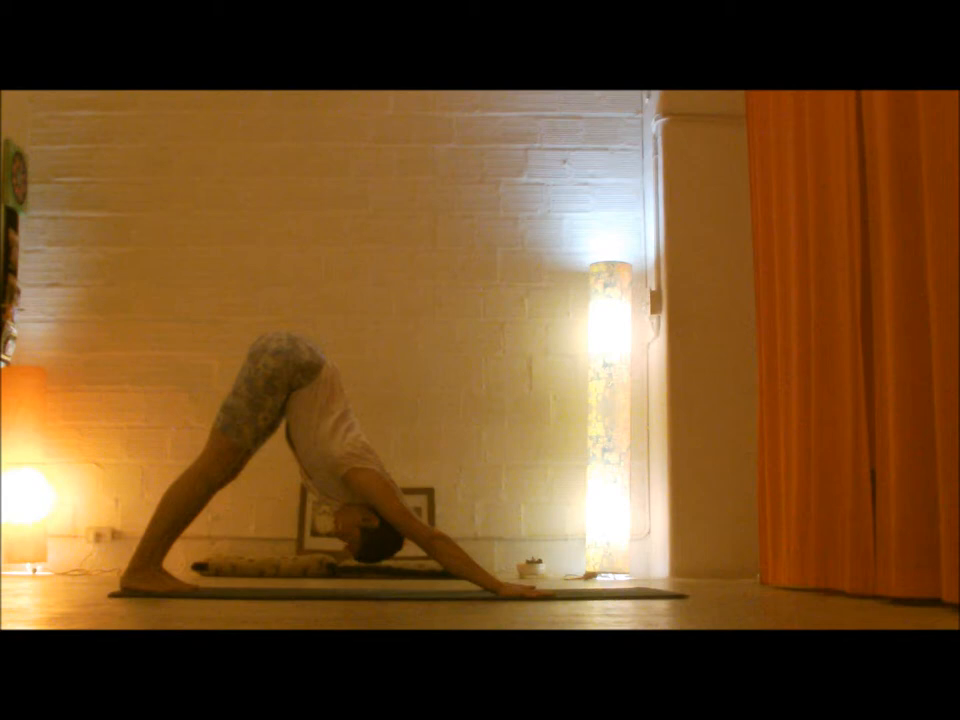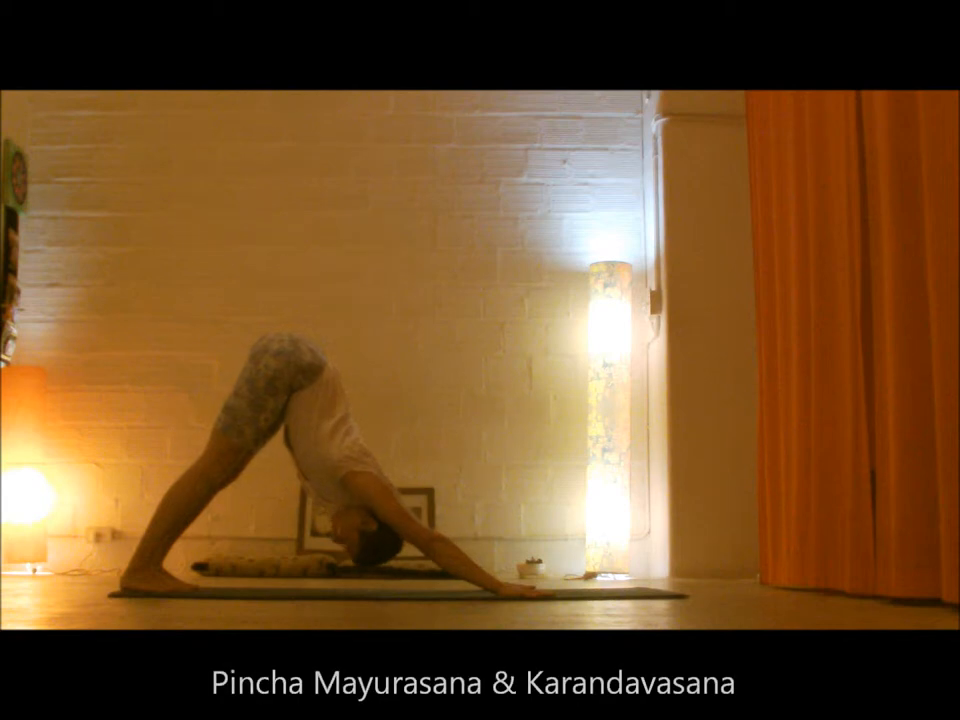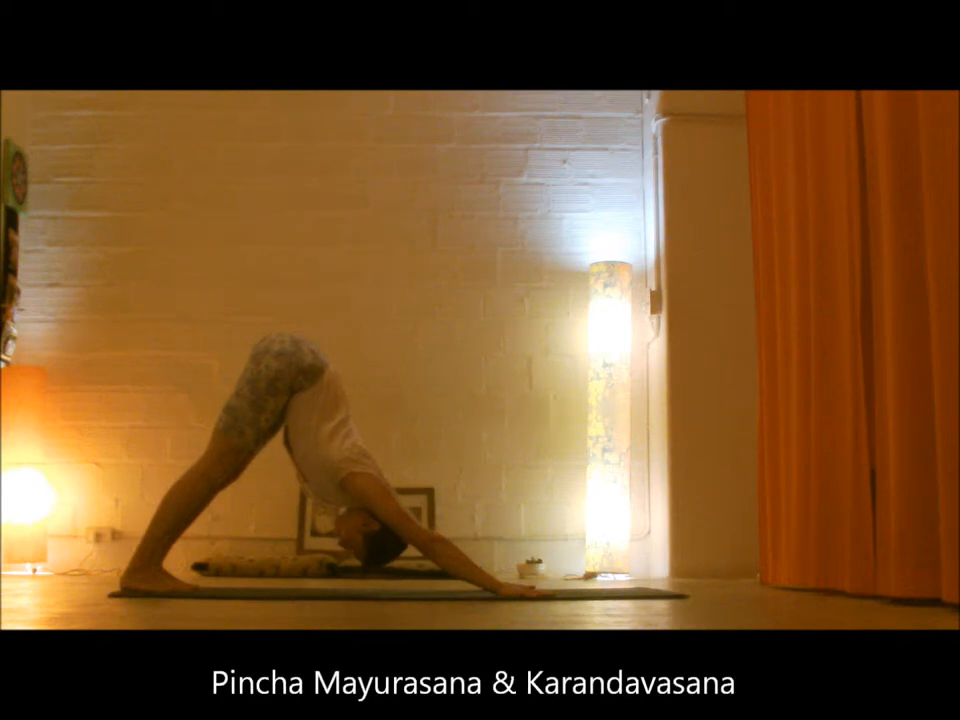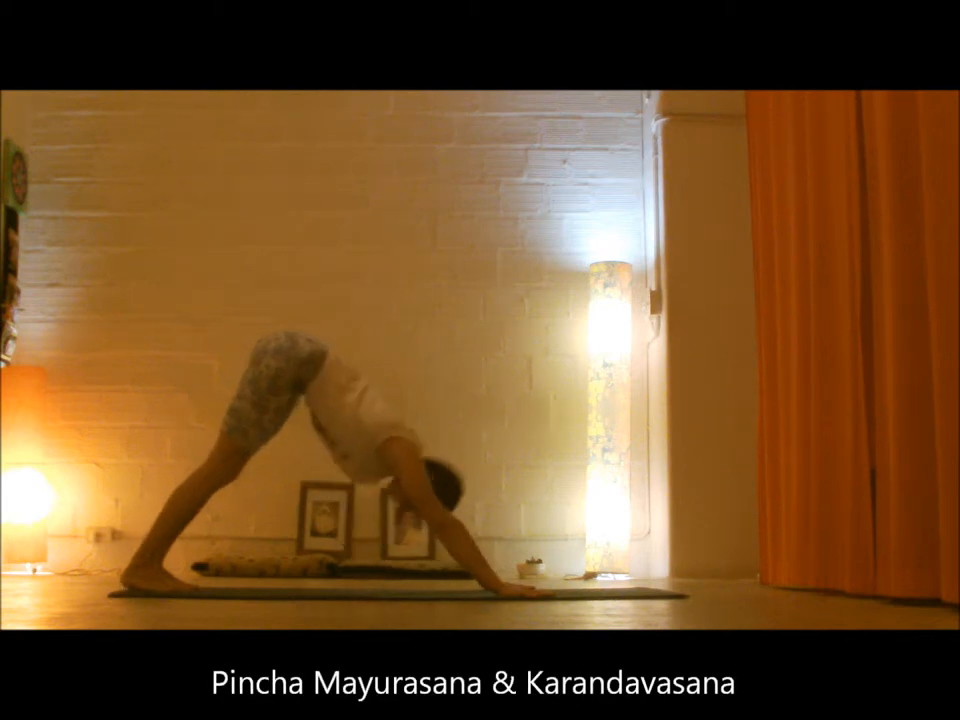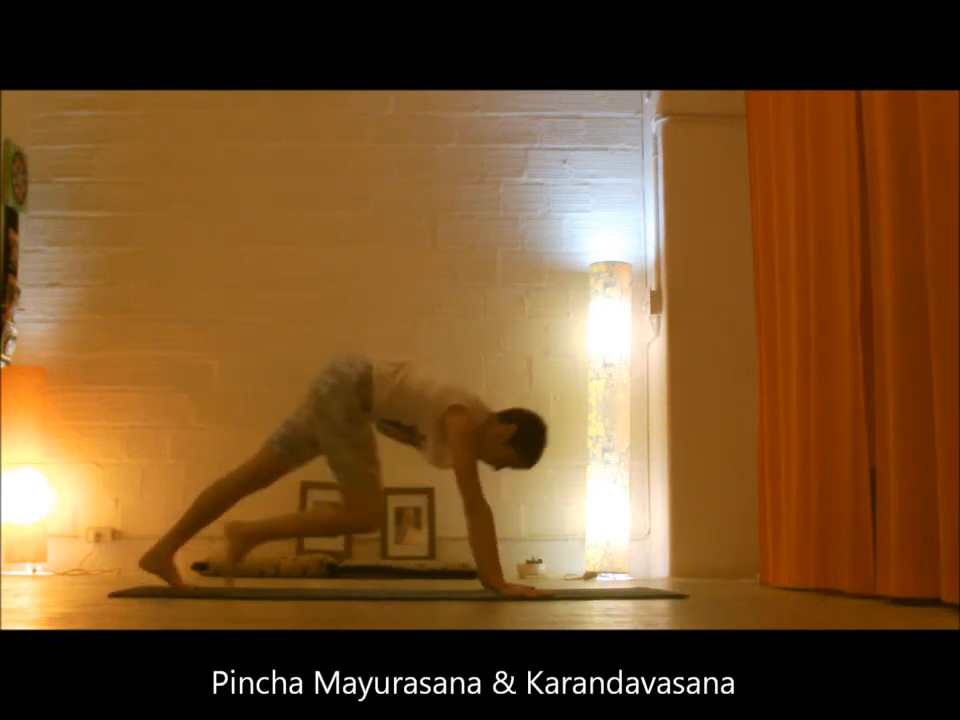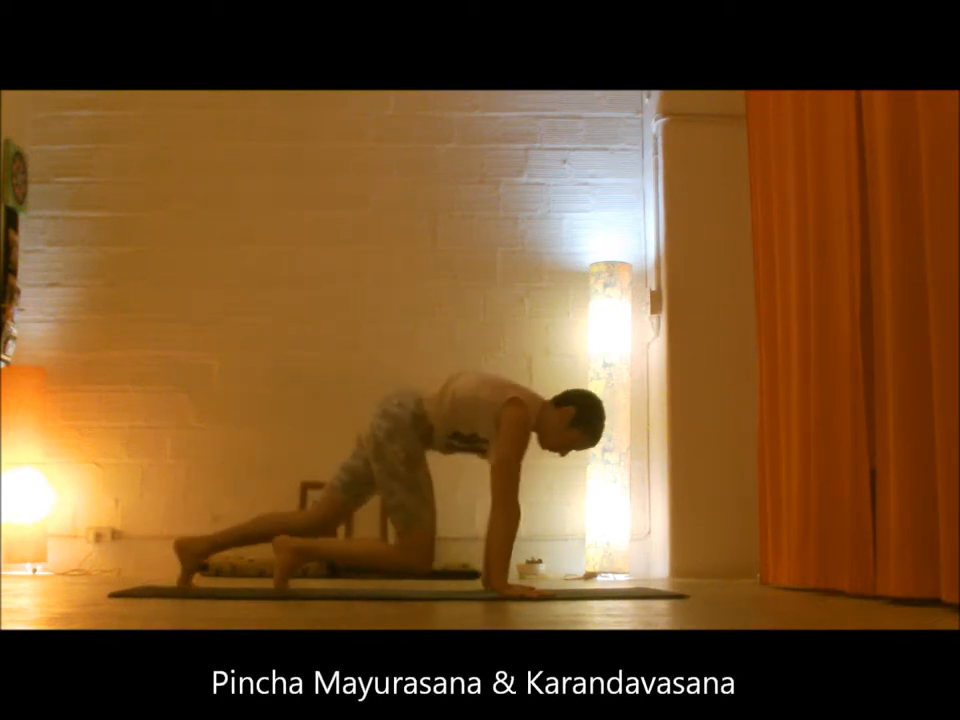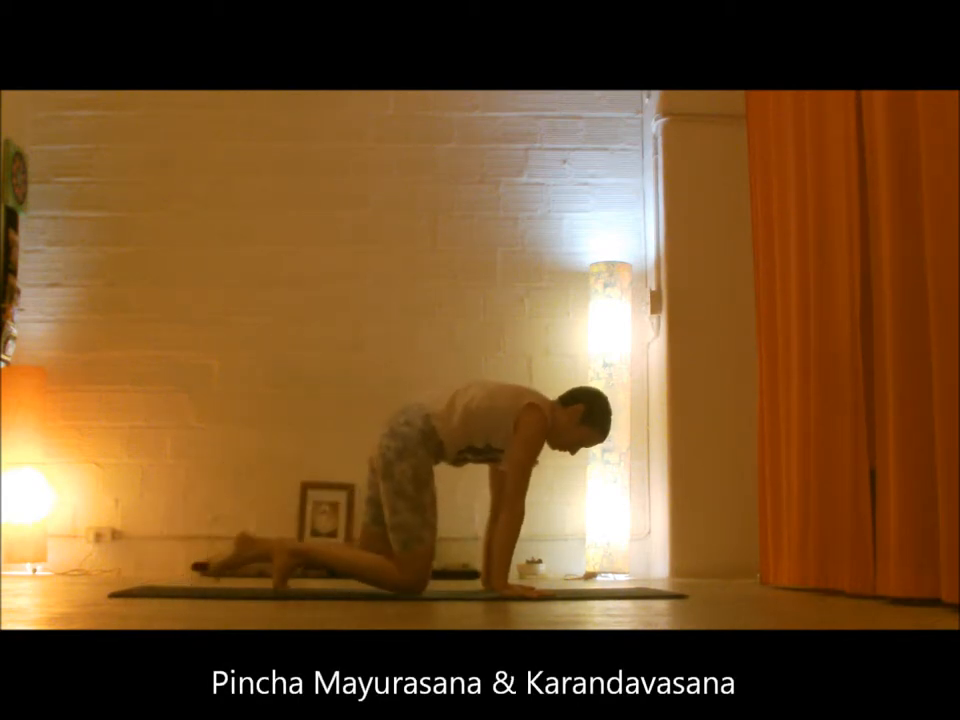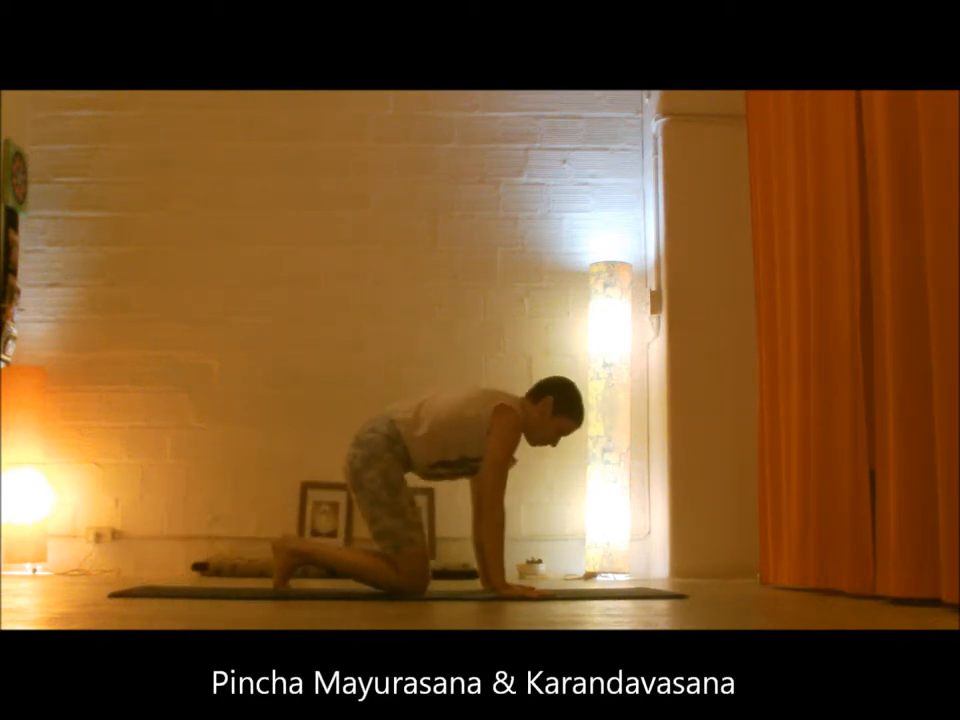
dt=0.5s
person 1, frame 1
right shoulder: (361, 479)
left elbow: (428, 538)
right elbow: (431, 538)
left hip: (289, 369)
right hip: (282, 359)
left knee: (224, 471)
right knee: (213, 466)
left ankle: (149, 567)
right ankle: (140, 567)
person 1, frame 2
right shoulder: (359, 483)
left elbow: (427, 541)
right elbow: (429, 541)
left hip: (293, 367)
right hip: (285, 359)
left knee: (224, 472)
right knee: (214, 468)
left ankle: (149, 567)
right ankle: (141, 568)
person 1, frame 3
right shoulder: (359, 484)
left elbow: (428, 542)
right elbow: (429, 541)
left hip: (293, 370)
right hip: (286, 362)
left knee: (226, 473)
right knee: (214, 468)
left ankle: (150, 566)
right ankle: (141, 568)
person 1, frame 4
left shoulder: (404, 455)
right shoulder: (401, 454)
left elbow: (445, 525)
right elbow: (445, 524)
left wrist: (487, 578)
right wrist: (497, 585)
left hip: (294, 363)
right hip: (287, 359)
left knee: (224, 468)
right knee: (221, 468)
left ankle: (150, 564)
right ankle: (142, 565)
person 1, frame 5
left shoulder: (474, 423)
right shoulder: (465, 422)
left elbow: (475, 508)
right elbow: (475, 507)
left wrist: (490, 576)
right wrist: (497, 582)
left hip: (343, 389)
right hip: (346, 387)
left knee: (253, 475)
right knee: (368, 516)
left ankle: (163, 552)
right ankle: (251, 533)
person 1, frame 6
left shoulder: (514, 416)
right shoulder: (520, 414)
left elbow: (501, 506)
right elbow: (506, 505)
left wrist: (491, 575)
right wrist: (499, 582)
left hip: (394, 422)
right hip: (401, 428)
left knee: (317, 521)
right knee: (417, 559)
left ankle: (200, 546)
right ankle: (298, 549)
person 1, frame 7
left shoulder: (507, 423)
right shoulder: (534, 416)
left elbow: (498, 506)
right elbow: (511, 505)
left wrist: (487, 577)
right wrist: (499, 582)
left hip: (402, 437)
right hip: (408, 448)
left knee: (373, 559)
right knee: (410, 579)
left ankle: (255, 548)
right ankle: (295, 550)
person 1, frame 8
left shoulder: (489, 424)
right shoulder: (509, 418)
left elbow: (481, 509)
right elbow: (491, 506)
left wrist: (488, 578)
right wrist: (499, 583)
left hip: (376, 448)
right hip: (379, 453)
left knee: (408, 567)
right knee: (412, 581)
left ankle: (300, 549)
right ankle: (298, 552)
